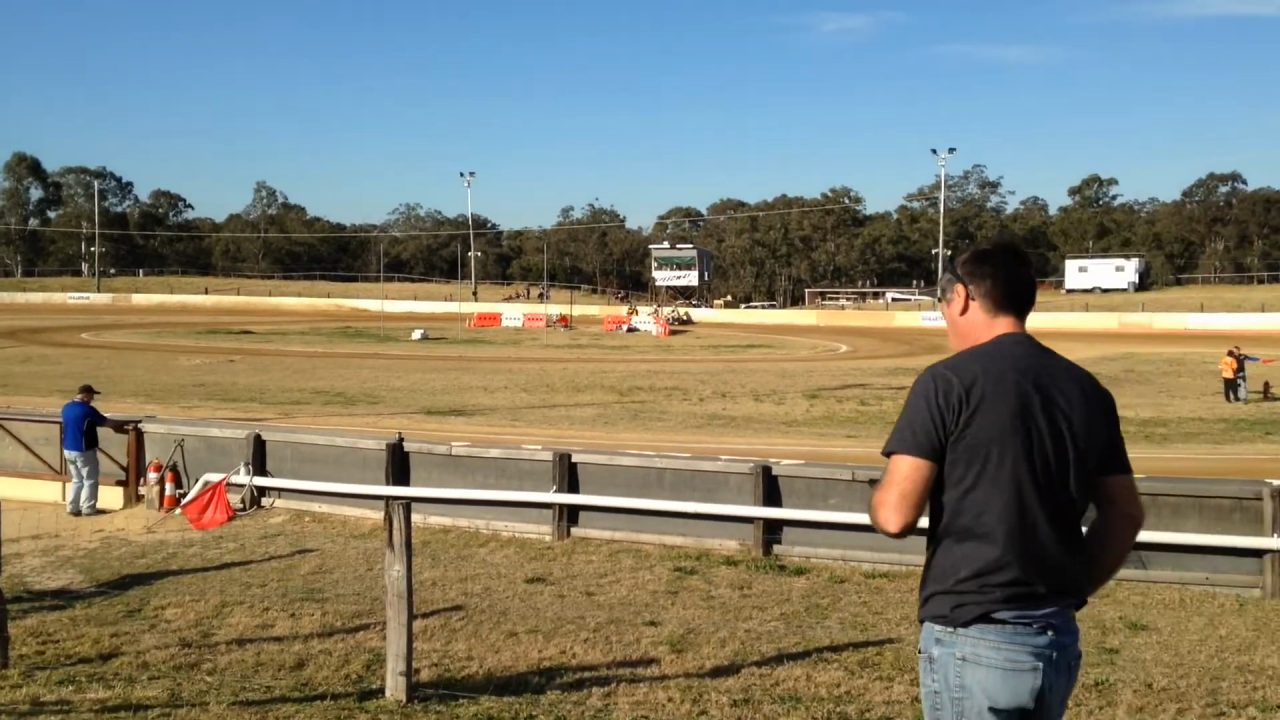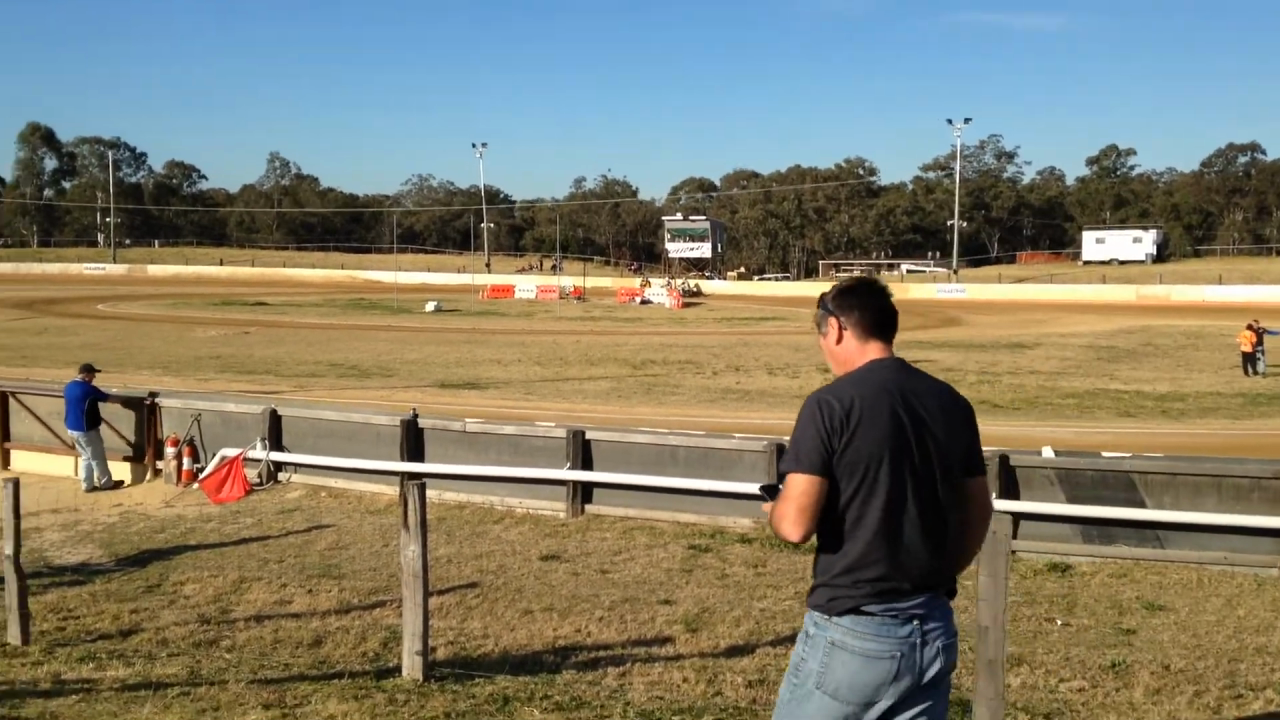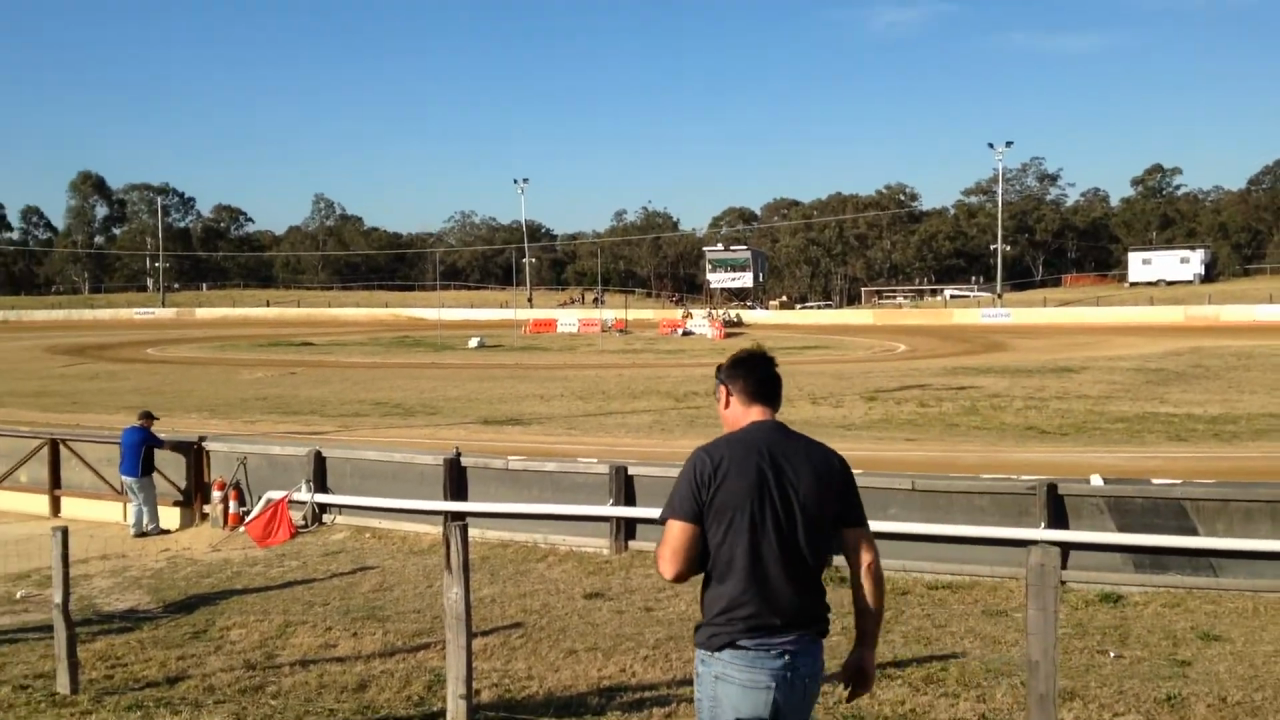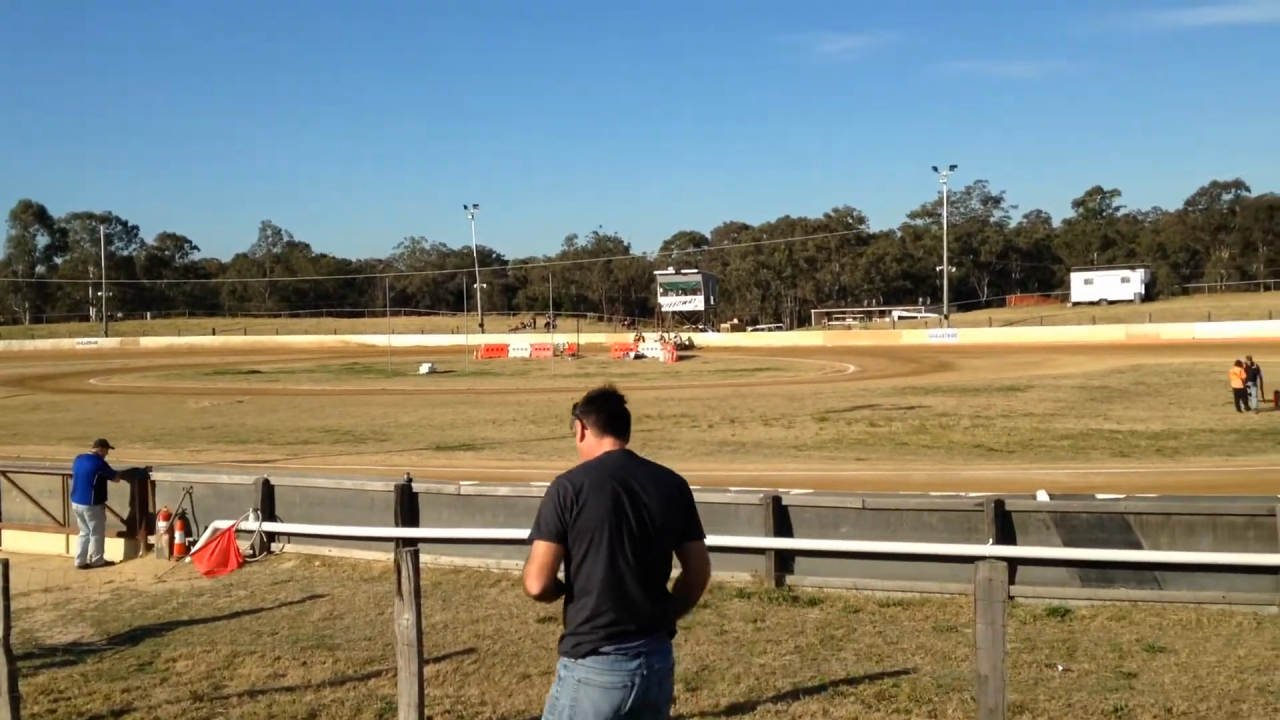
dt=0.5s
person 1, frame 1
left shoulder: (948, 381)
right shoulder: (1087, 389)
left elbow: (895, 514)
right elbow: (1124, 518)
left wrist: (880, 497)
left hip: (973, 639)
right hip: (1057, 638)
person 1, frame 2
left shoulder: (831, 404)
right shoulder: (951, 404)
left elbow: (796, 525)
right elbow: (977, 514)
left wrist: (774, 508)
left hip: (850, 627)
right hip: (931, 627)
person 1, frame 3
left shoulder: (708, 461)
right shoulder: (827, 462)
left elbow: (672, 566)
right elbow: (866, 563)
right wrist: (865, 649)
left hip: (734, 659)
right hip: (804, 656)
person 1, frame 4
left shoulder: (570, 487)
right shoulder: (671, 485)
left elbow: (537, 584)
right elbow: (698, 571)
left hip: (593, 664)
right hip: (655, 659)
